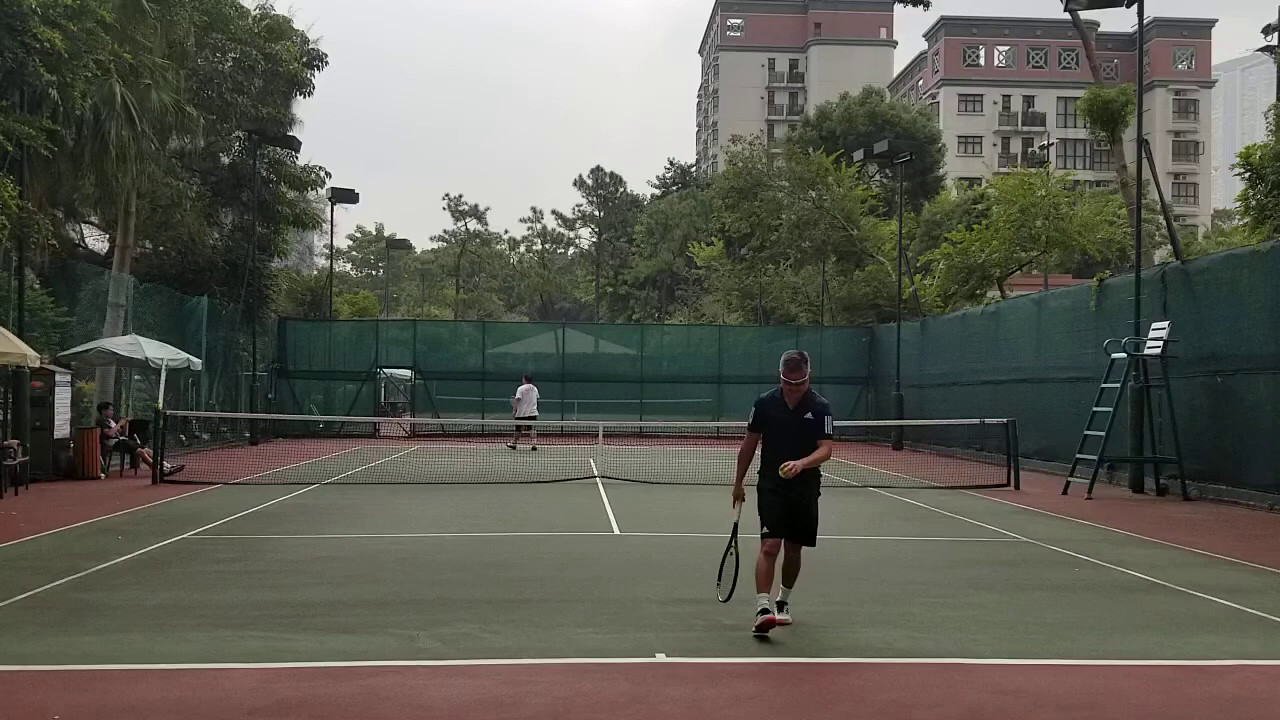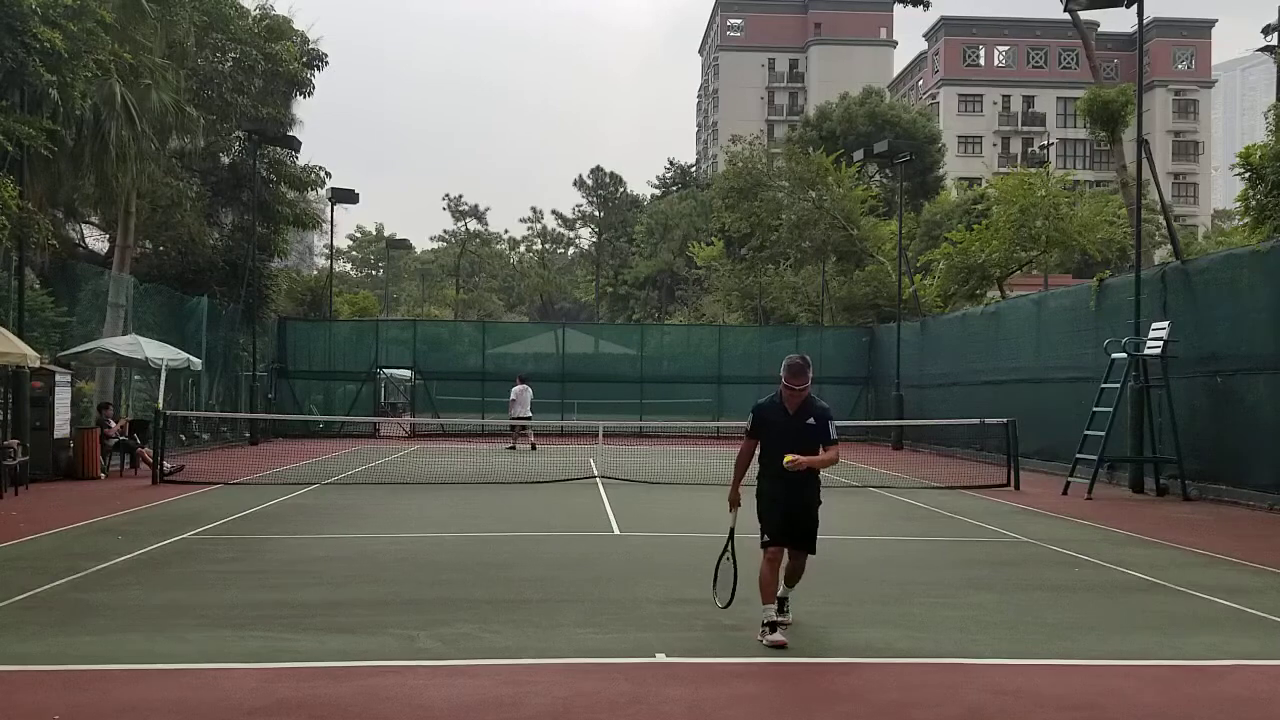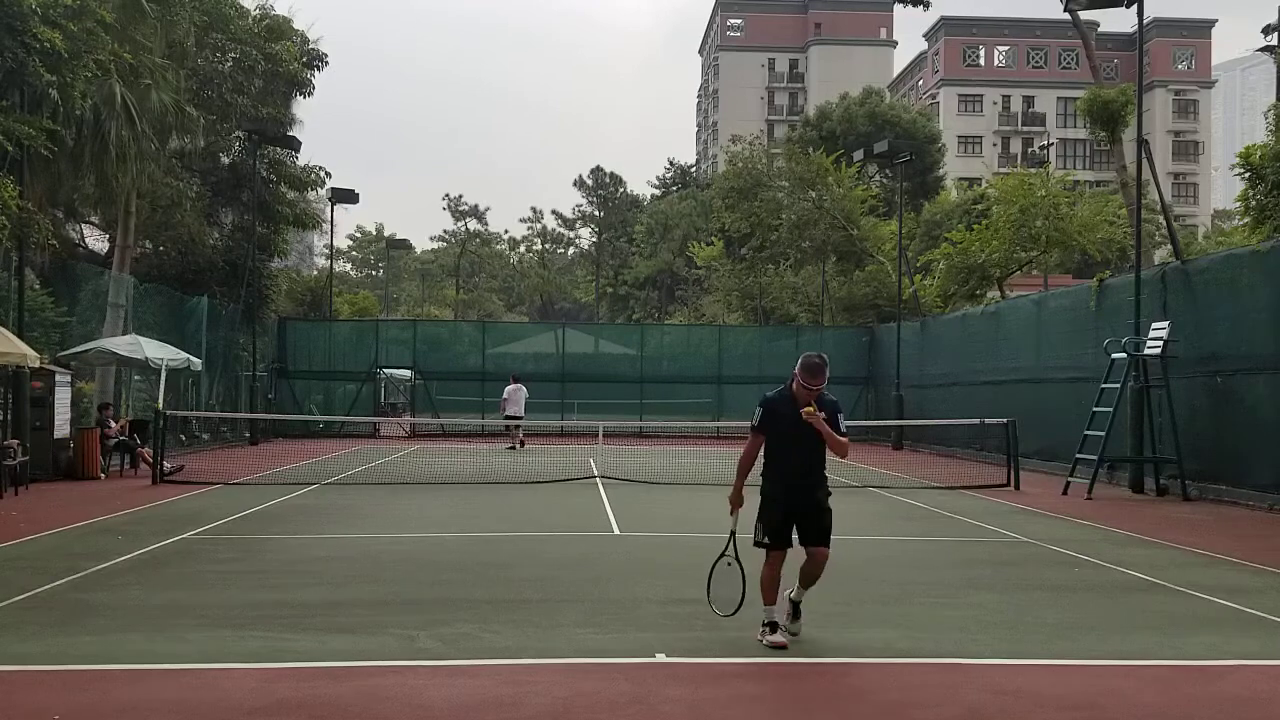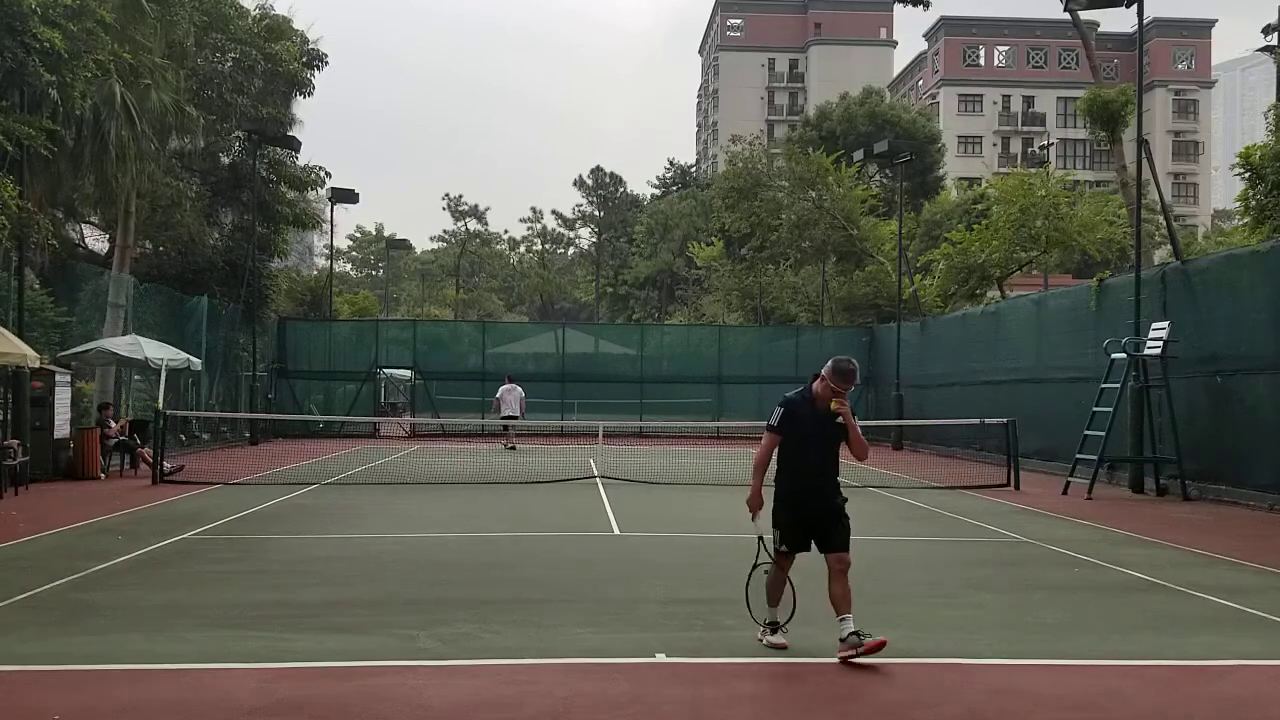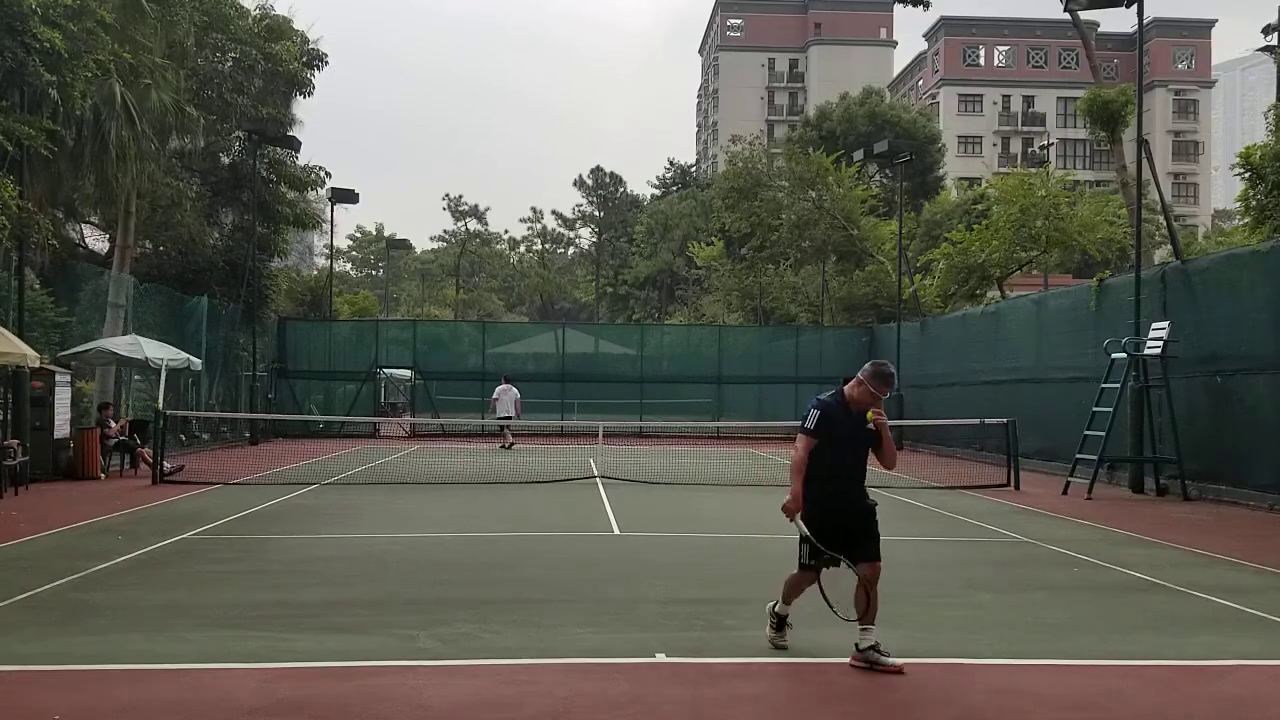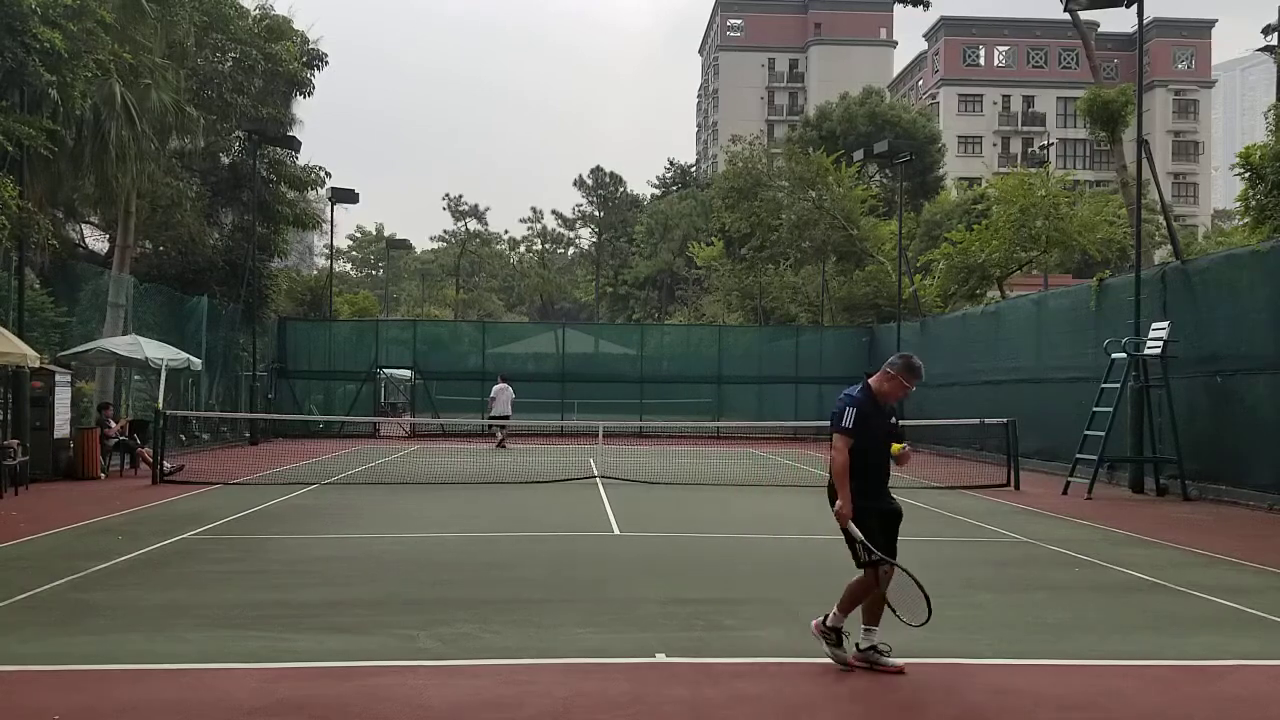
dt=0.2s
person 1, frame 1
left shoulder: (820, 407)
right shoulder: (765, 403)
left elbow: (826, 449)
right elbow: (749, 444)
left wrist: (800, 464)
right wrist: (739, 482)
left hip: (805, 490)
right hip: (771, 487)
left knee: (793, 548)
right knee: (770, 546)
left ankle: (783, 601)
right ankle: (763, 611)
person 1, frame 2
left shoulder: (820, 412)
right shoulder: (763, 408)
left elbow: (832, 456)
right elbow: (747, 450)
left wrist: (807, 461)
right wrist: (735, 487)
left hip: (806, 497)
right hip: (771, 494)
left knee: (799, 559)
right knee: (773, 553)
left ankle: (783, 595)
right ankle: (769, 623)
person 1, frame 3
left shoulder: (829, 406)
right shoulder: (771, 402)
left elbow: (843, 450)
right elbow: (752, 447)
left wrist: (822, 427)
right wrist: (737, 487)
left hip: (814, 493)
right hip: (777, 493)
left knee: (819, 555)
right knee: (775, 555)
left ankle: (795, 597)
right ankle: (770, 623)
person 1, frame 4
left shoulder: (843, 411)
right shoulder: (791, 403)
left elbow: (862, 454)
right elbow: (766, 446)
left wrist: (849, 420)
right wrist: (756, 489)
left hip: (828, 498)
right hip: (791, 498)
left knee: (840, 564)
right knee: (783, 561)
left ankle: (848, 637)
right ankle: (771, 624)
person 1, frame 5
left shoulder: (871, 416)
right shoulder: (824, 406)
left elbow: (889, 463)
right elbow: (801, 450)
left wrist: (884, 431)
right wrist: (794, 494)
left hip: (856, 504)
right hip: (821, 504)
left knee: (870, 570)
right knee: (810, 572)
left ankle: (865, 645)
right ankle: (779, 613)
person 1, frame 6
left shoulder: (887, 409)
right shoulder: (853, 402)
left elbow: (895, 455)
right elbow: (839, 452)
left wrist: (902, 454)
right wrist: (844, 499)
left hip: (878, 498)
right hip: (856, 500)
left knee: (883, 572)
right knee: (876, 571)
left ankle: (866, 646)
right ankle: (830, 624)
